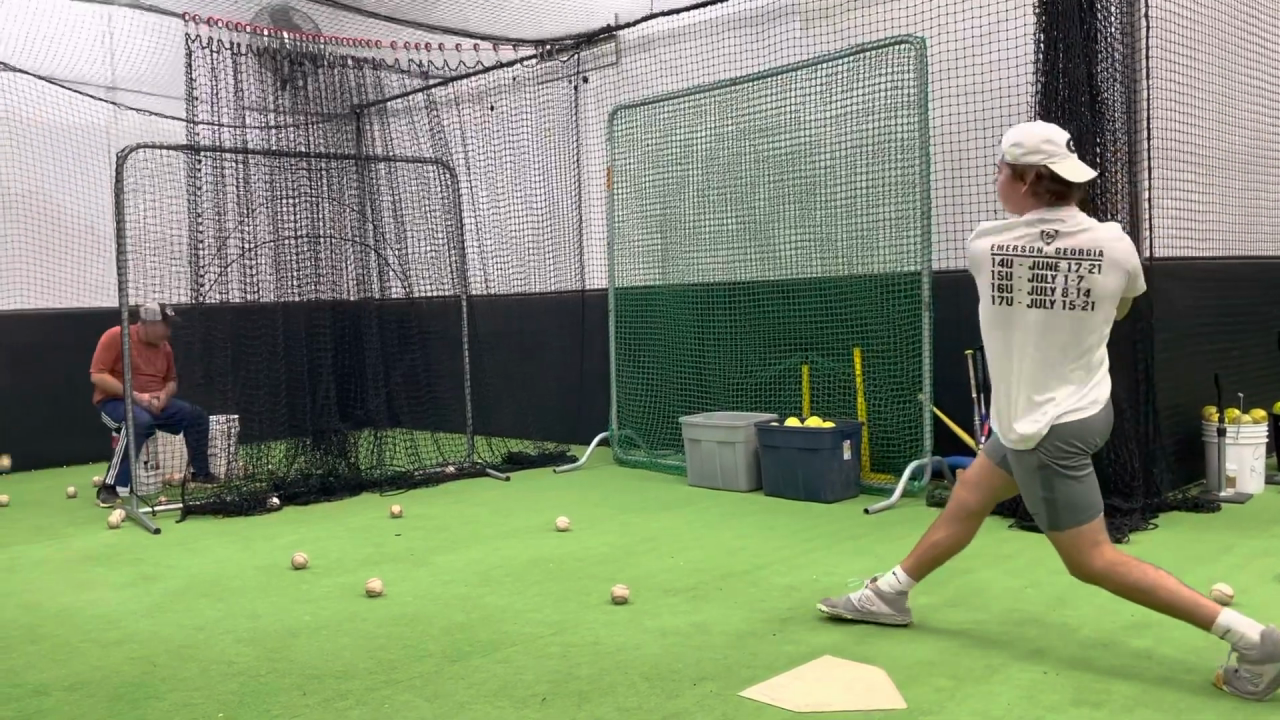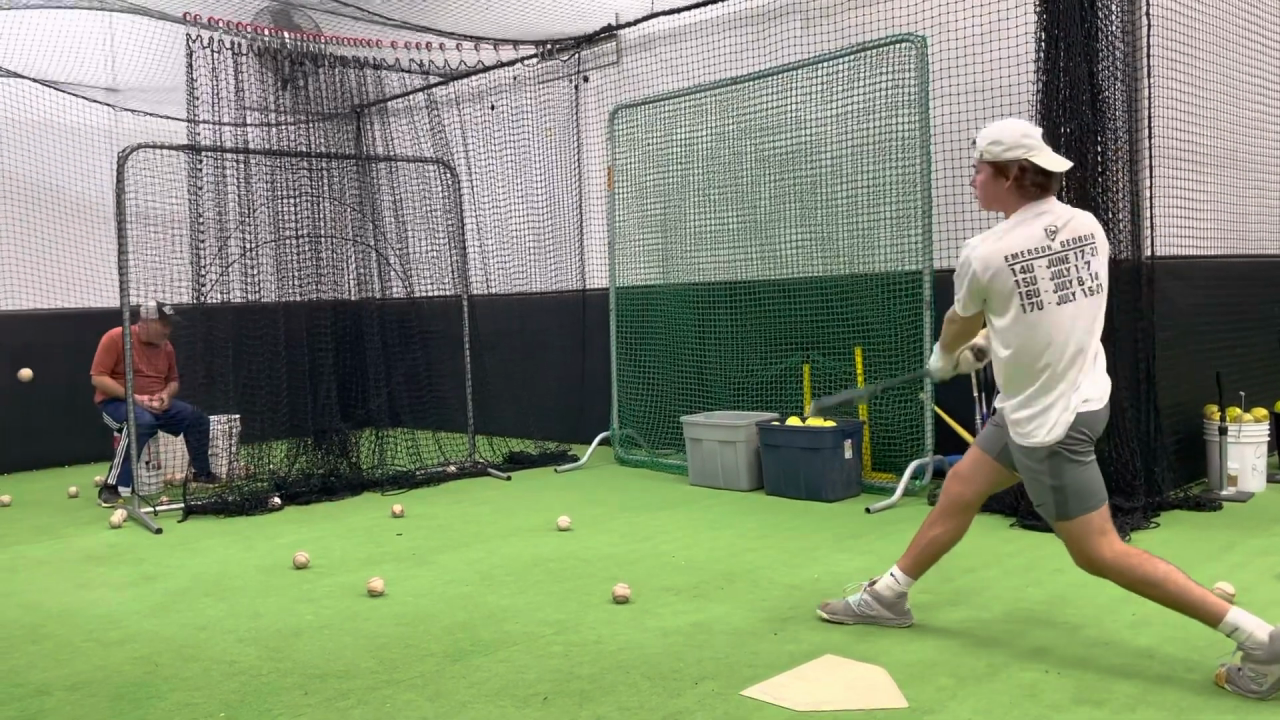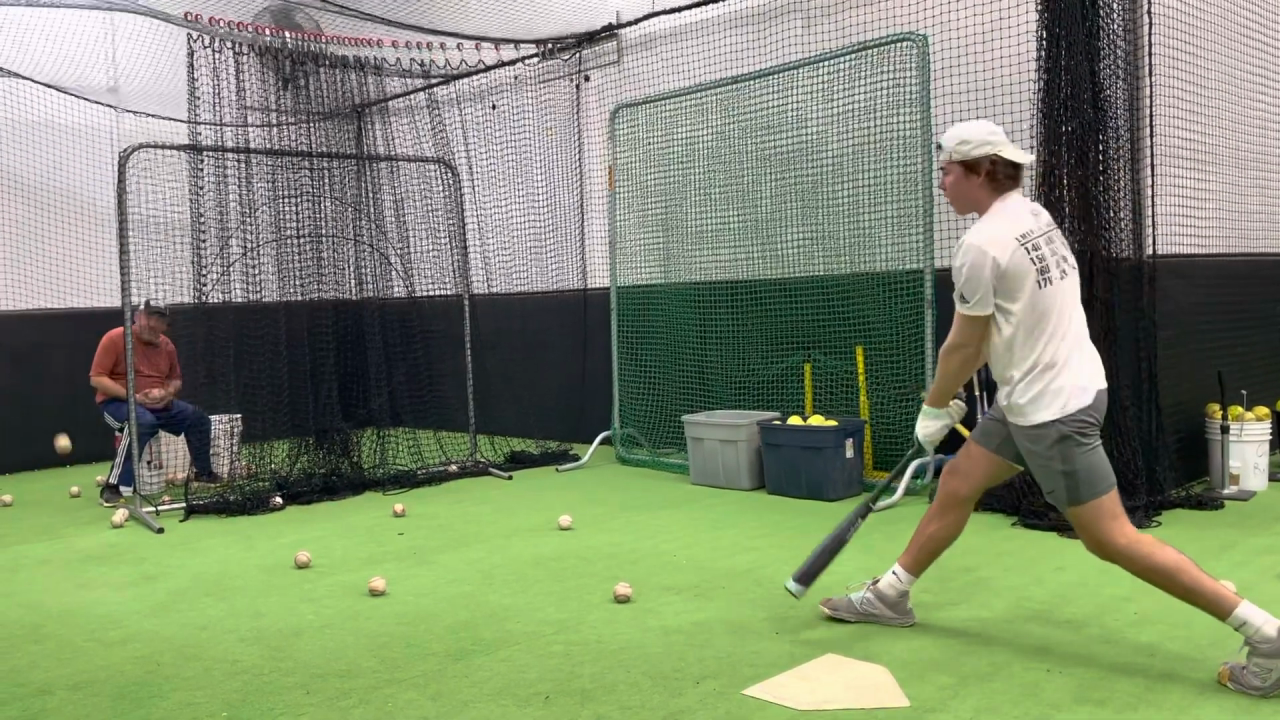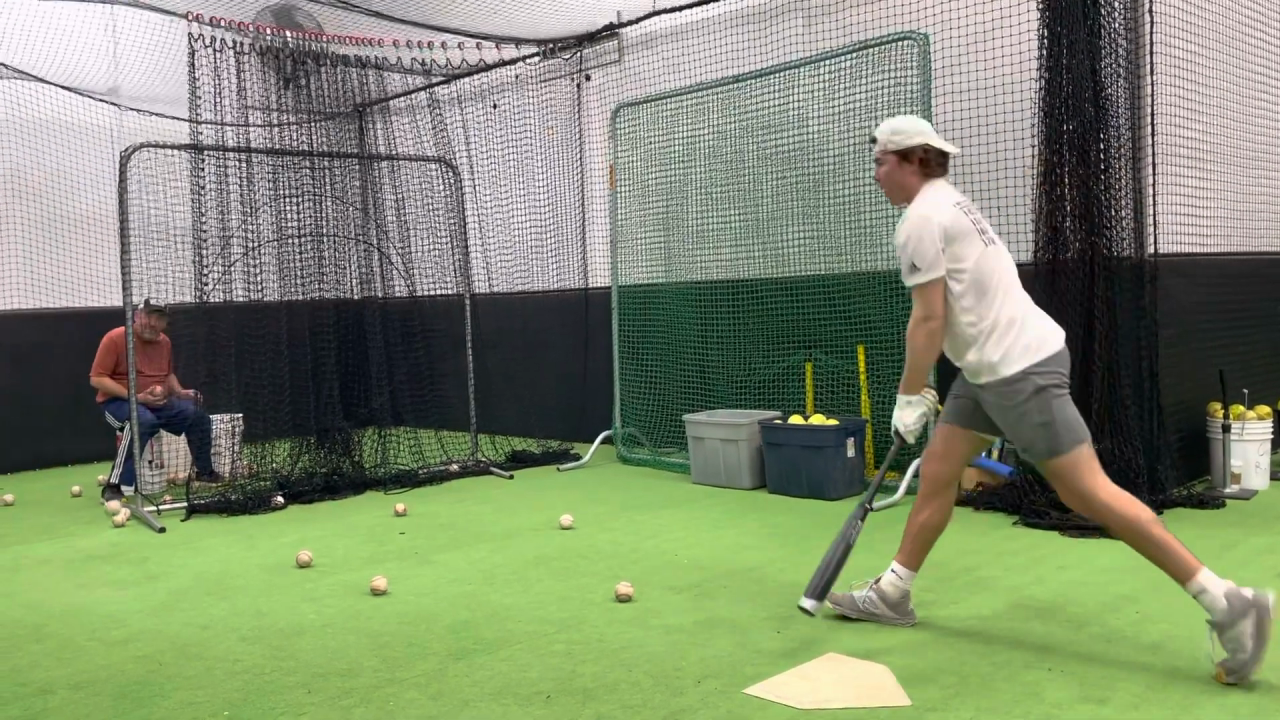
dt=0.3s
person 1, frame 1
left shoulder: (985, 244)
right shoulder: (1114, 244)
left hip: (1047, 427)
right hip: (1075, 409)
left knee: (1091, 561)
right knee: (966, 499)
right ankle: (888, 594)
person 1, frame 2
left shoulder: (984, 253)
right shoulder: (1086, 226)
left elbow: (960, 329)
left wrist: (944, 355)
left hip: (1049, 420)
right hip: (1032, 405)
left knee: (1100, 554)
right knee: (959, 490)
right ankle: (887, 595)
person 1, frame 3
left shoulder: (981, 244)
right shoulder: (1033, 216)
left elbow: (963, 345)
left wrist: (933, 408)
right wrist: (956, 392)
left hip: (1055, 407)
right hip: (1027, 396)
left knee: (1113, 540)
right knee: (954, 486)
right ankle: (890, 594)
person 1, frame 4
left shoulder: (920, 218)
right shoulder: (946, 204)
left elbow: (930, 320)
left wrist: (908, 397)
right wrist: (923, 391)
left hip: (1022, 366)
right hip: (985, 368)
left knee: (1087, 492)
right knee: (936, 470)
left ankle: (1229, 604)
right ankle: (892, 592)
person 2, frame 1
left shoulder: (164, 347)
right shoulder: (115, 337)
left elbow: (171, 381)
right elbow: (97, 376)
left wrist: (163, 395)
right wrist: (135, 396)
left hip: (153, 403)
right hip: (115, 401)
left knee: (196, 416)
right knee: (140, 422)
left ankle: (201, 473)
right ankle: (110, 487)
person 2, frame 2
left shoulder: (166, 347)
right shoulder: (116, 338)
left elbow: (173, 380)
right elbow: (98, 378)
left wrist: (166, 395)
right wrist: (134, 398)
left hip: (155, 403)
right hip: (116, 401)
left knee: (197, 418)
right knee: (142, 422)
left ankle: (202, 473)
right ankle: (112, 487)
person 2, frame 3
left shoulder: (166, 345)
right shoulder: (115, 338)
left elbow: (176, 378)
right elbow: (97, 379)
left wrist: (170, 390)
right wrist: (134, 397)
left hip: (157, 403)
right hip: (118, 401)
left knee: (198, 418)
right knee: (143, 422)
left ankle: (203, 473)
right ankle: (114, 487)
person 2, frame 4
left shoulder: (164, 342)
right shoulder: (115, 339)
right elbow: (97, 379)
left wrist: (181, 393)
right wrist: (137, 397)
left hip: (157, 401)
right hip: (119, 401)
left knee: (198, 417)
right knee: (144, 421)
left ankle: (204, 472)
right ankle: (115, 486)
